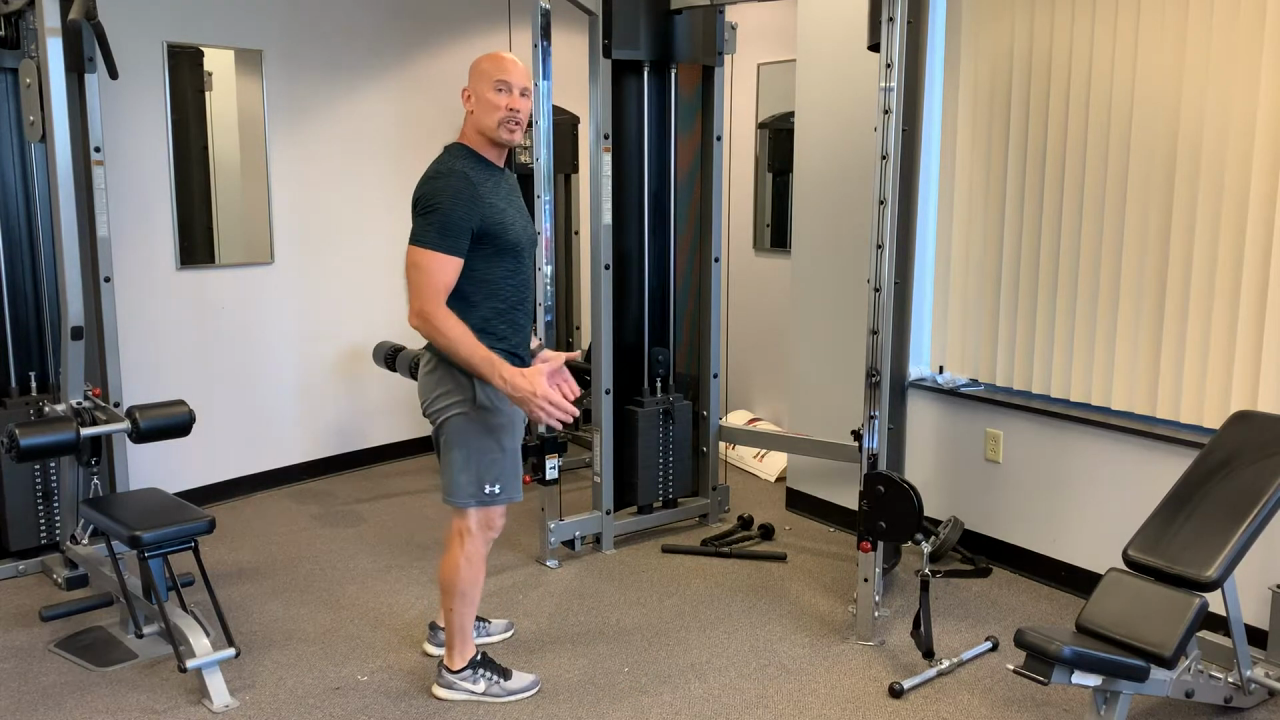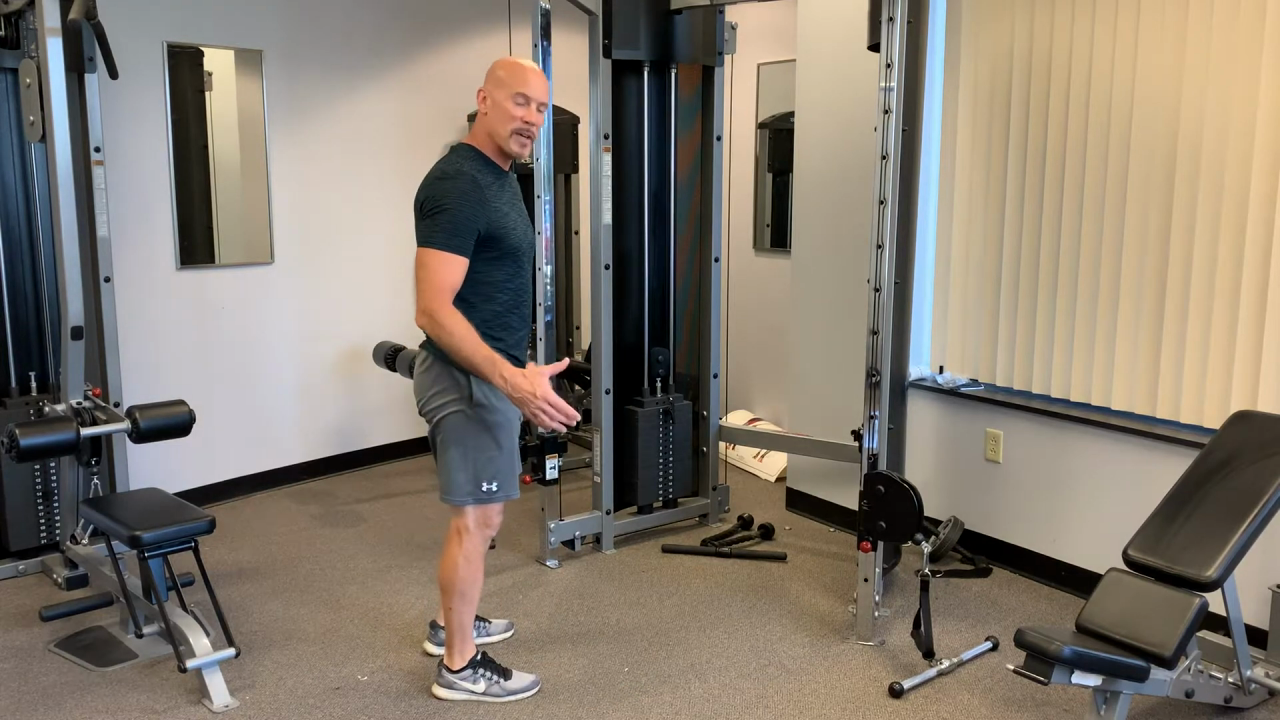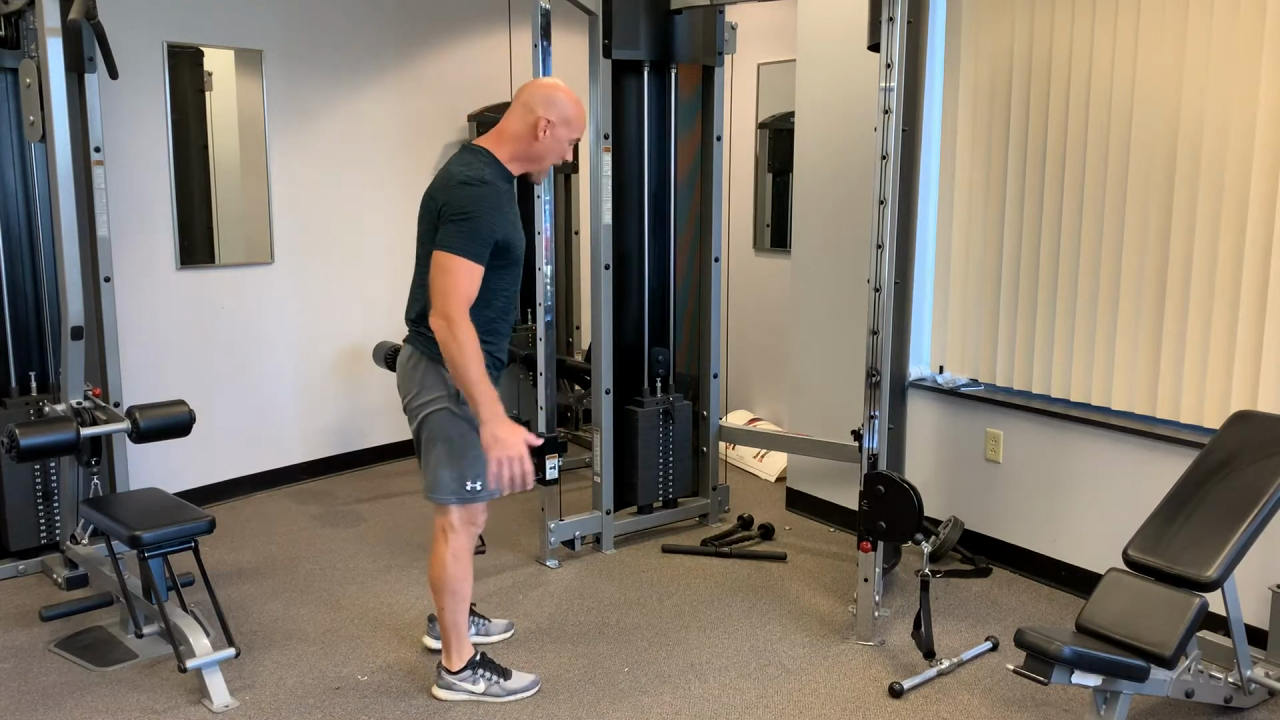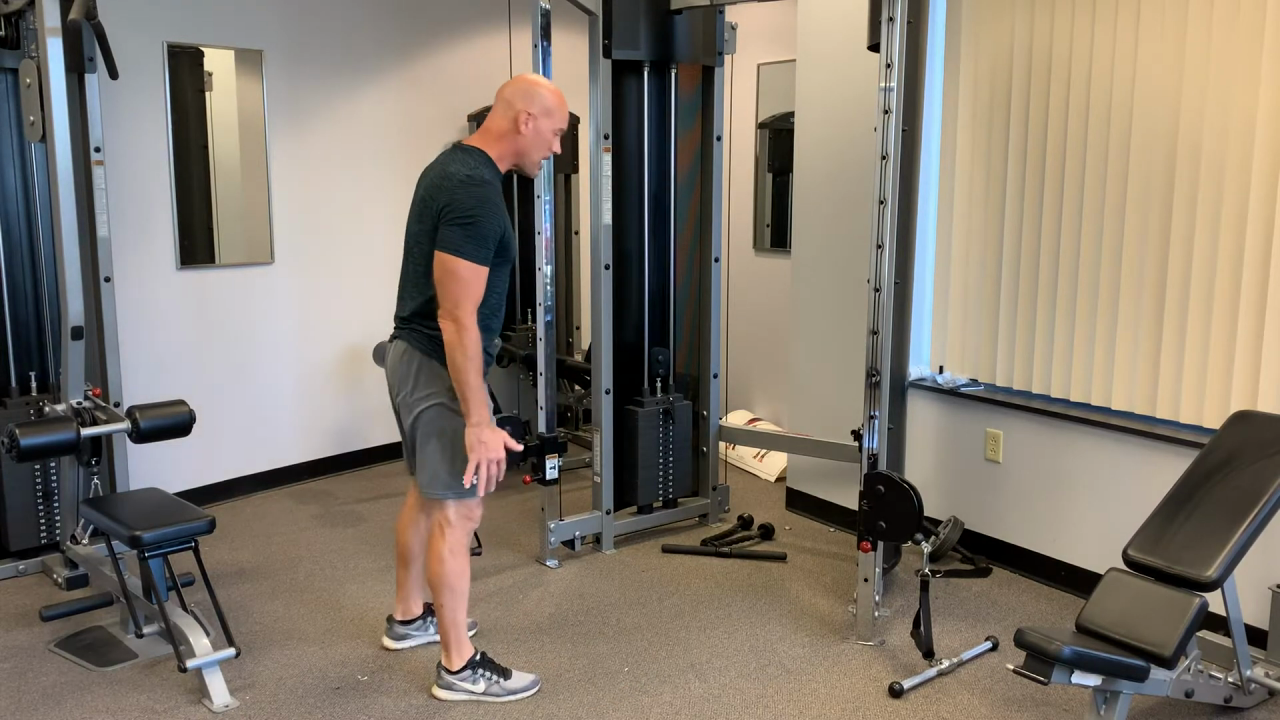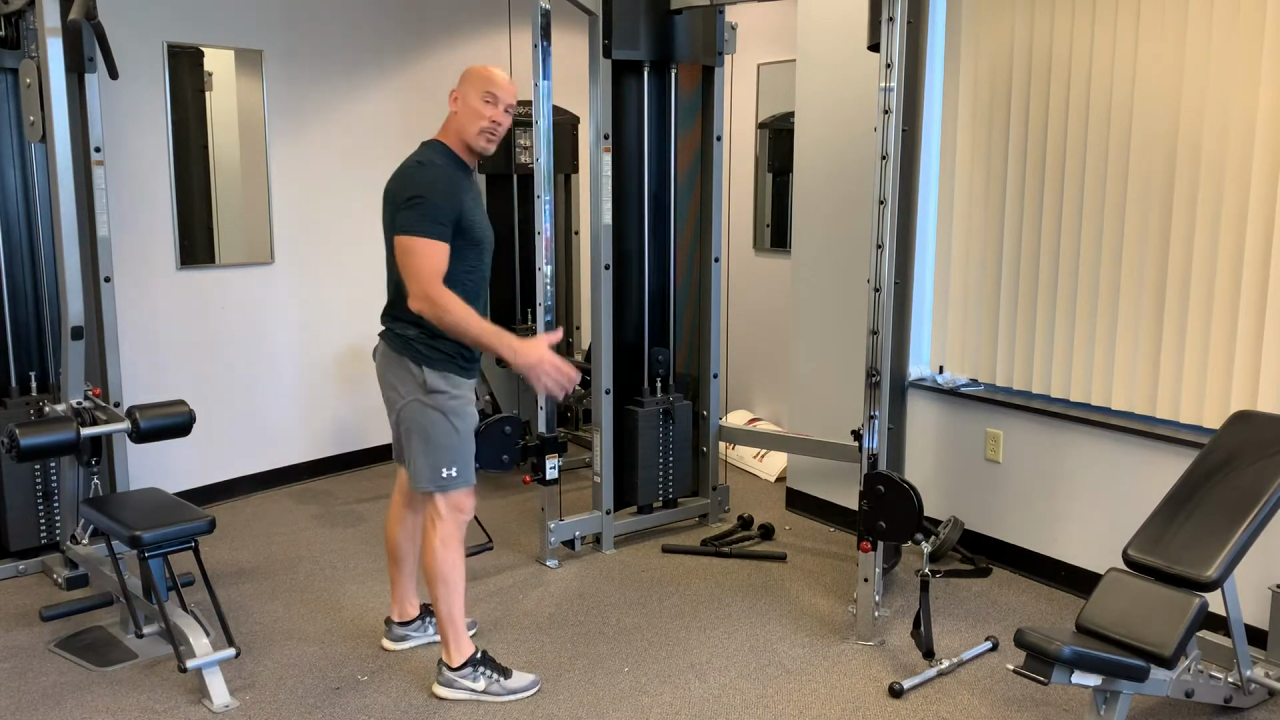
dt=0.3s
person 1, frame 1
left shoulder: (498, 177)
right shoulder: (452, 184)
right elbow: (426, 310)
left wrist: (536, 353)
right wrist: (510, 379)
left hip: (495, 373)
right hip: (473, 380)
left knee: (476, 512)
right knee: (480, 520)
left ankle: (450, 623)
right ankle: (460, 666)
person 1, frame 2
left shoulder: (498, 178)
right shoulder: (457, 185)
right elbow: (434, 310)
left wrist: (522, 365)
right wrist: (513, 379)
left hip: (488, 374)
right hip: (468, 378)
left knee: (474, 511)
right knee: (477, 518)
left ankle: (451, 622)
right ankle: (461, 665)
person 1, frame 3
left shoulder: (474, 171)
right shoulder: (478, 194)
right elbow: (449, 317)
right wrist: (494, 422)
left hip: (447, 366)
right hip: (448, 374)
left knee: (458, 504)
right knee: (463, 515)
left ankle: (451, 617)
right ankle: (460, 666)
person 1, frame 4
left shoulder: (454, 167)
right shoulder: (477, 194)
right elbow: (458, 320)
right wrist: (478, 422)
left hip: (414, 354)
right hip: (437, 367)
left knee: (427, 494)
right knee: (458, 511)
left ankle: (408, 616)
right ankle: (459, 665)
person 1, frame 5
left shoulder: (456, 178)
right shoulder: (424, 177)
right elbow: (425, 295)
right wrist: (517, 351)
left hip: (429, 362)
right hip: (426, 367)
left knee: (415, 489)
right knee: (452, 505)
left ankle: (405, 617)
right ankle: (460, 663)
